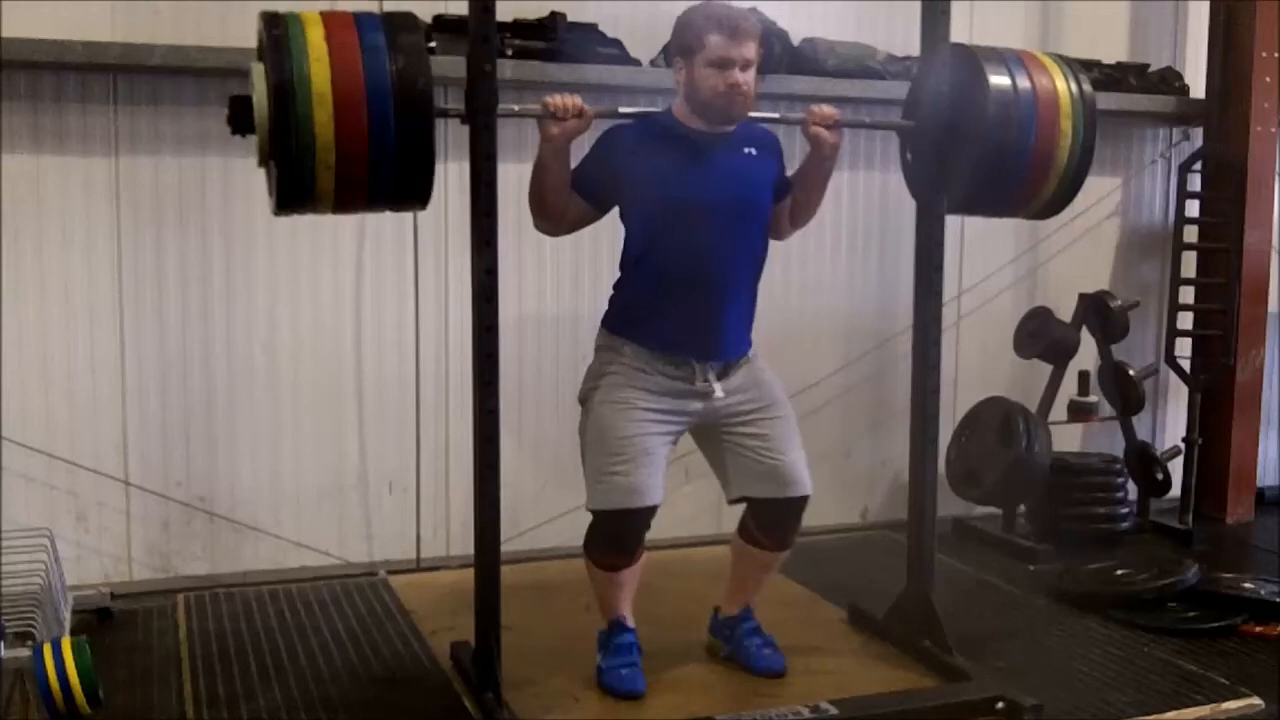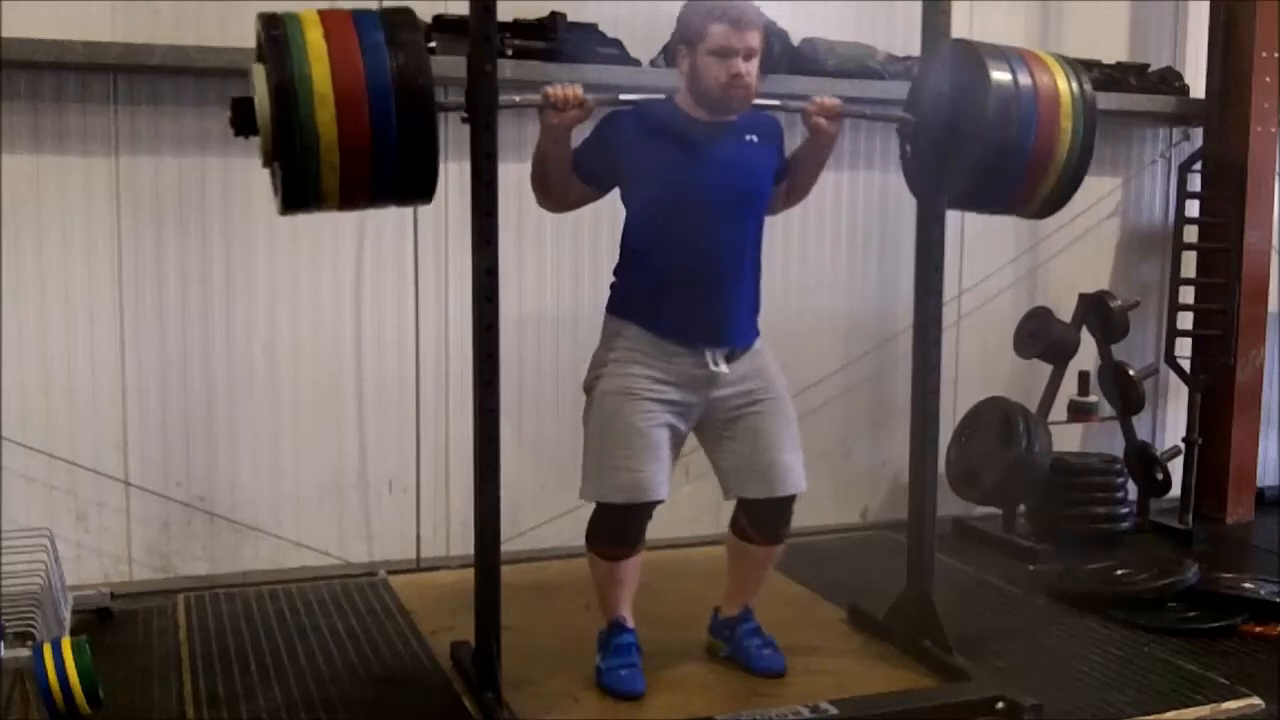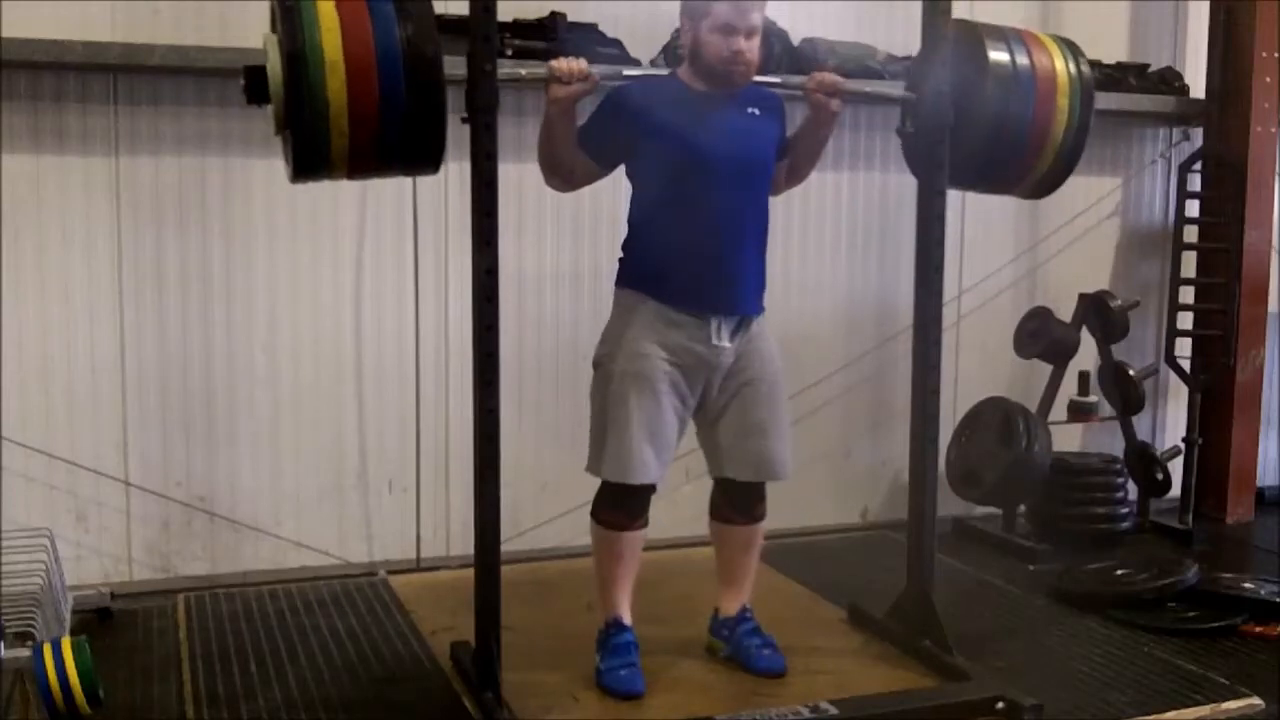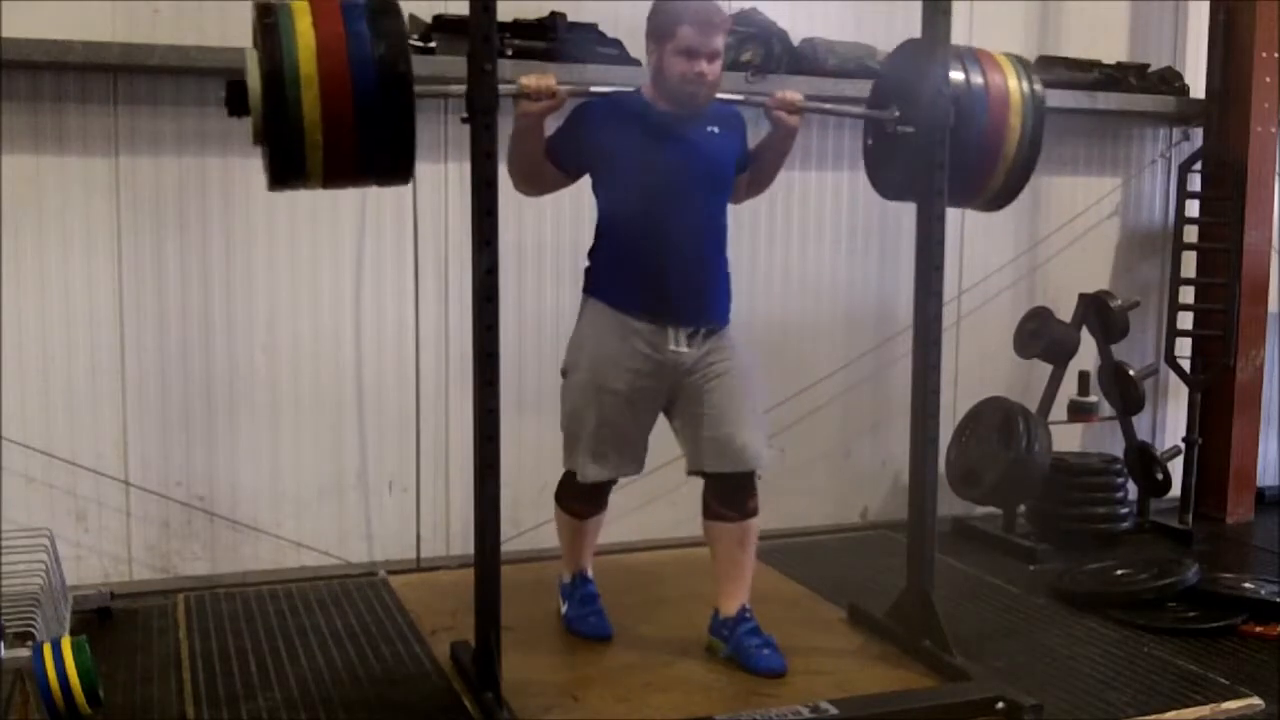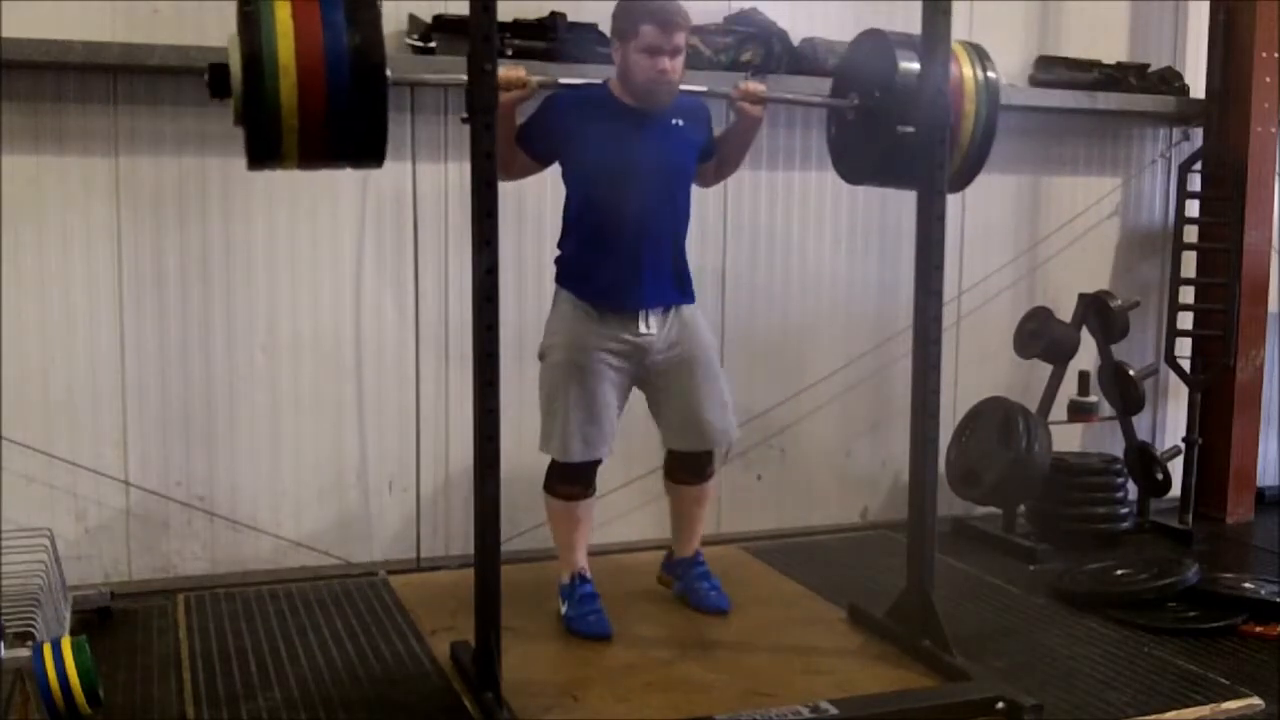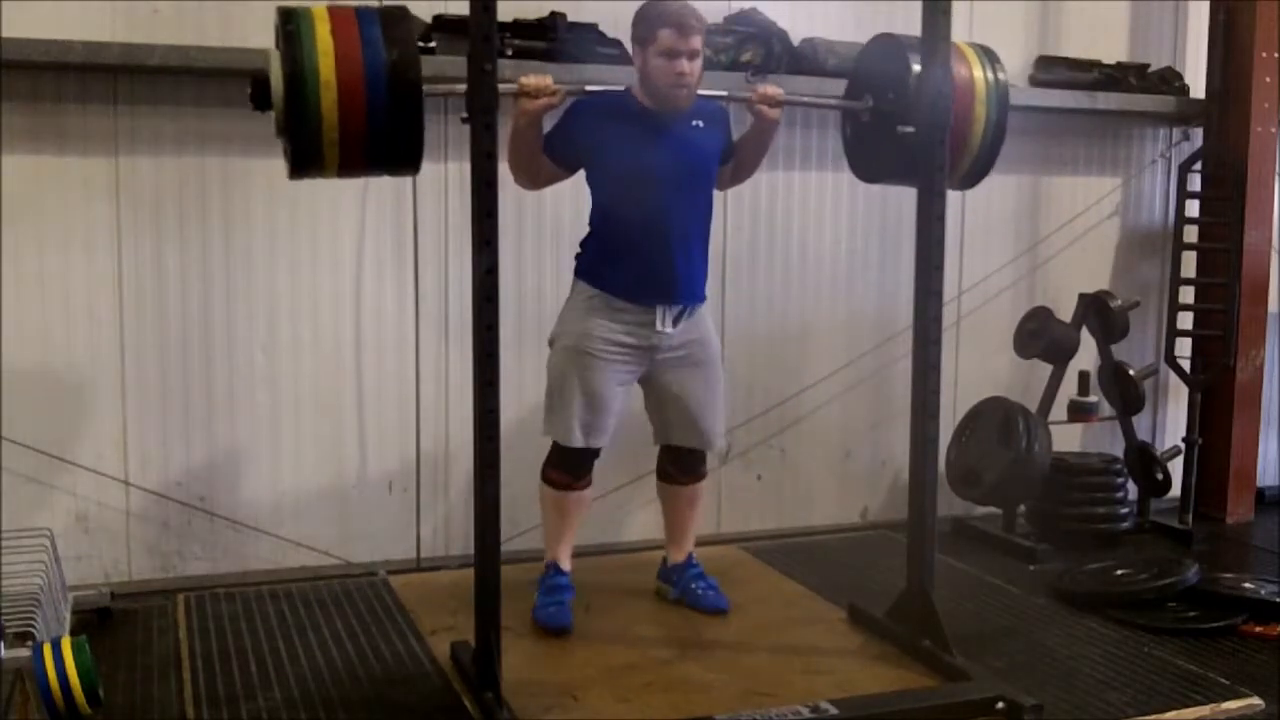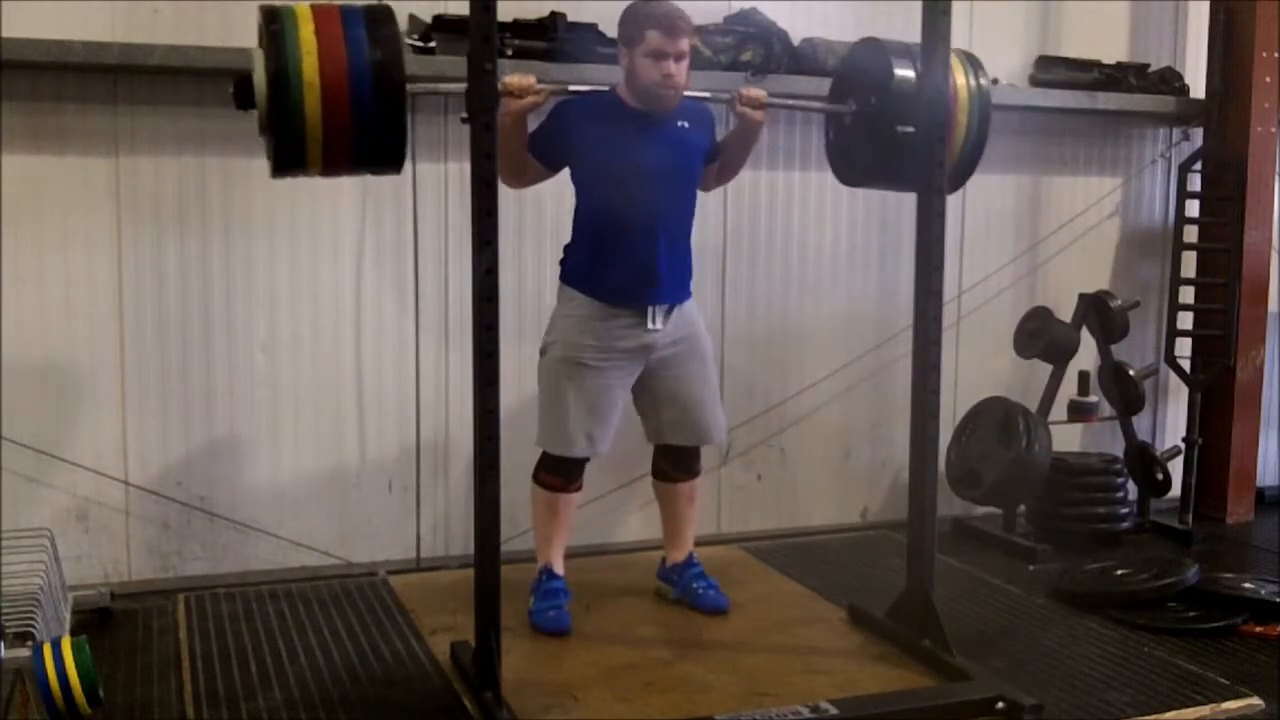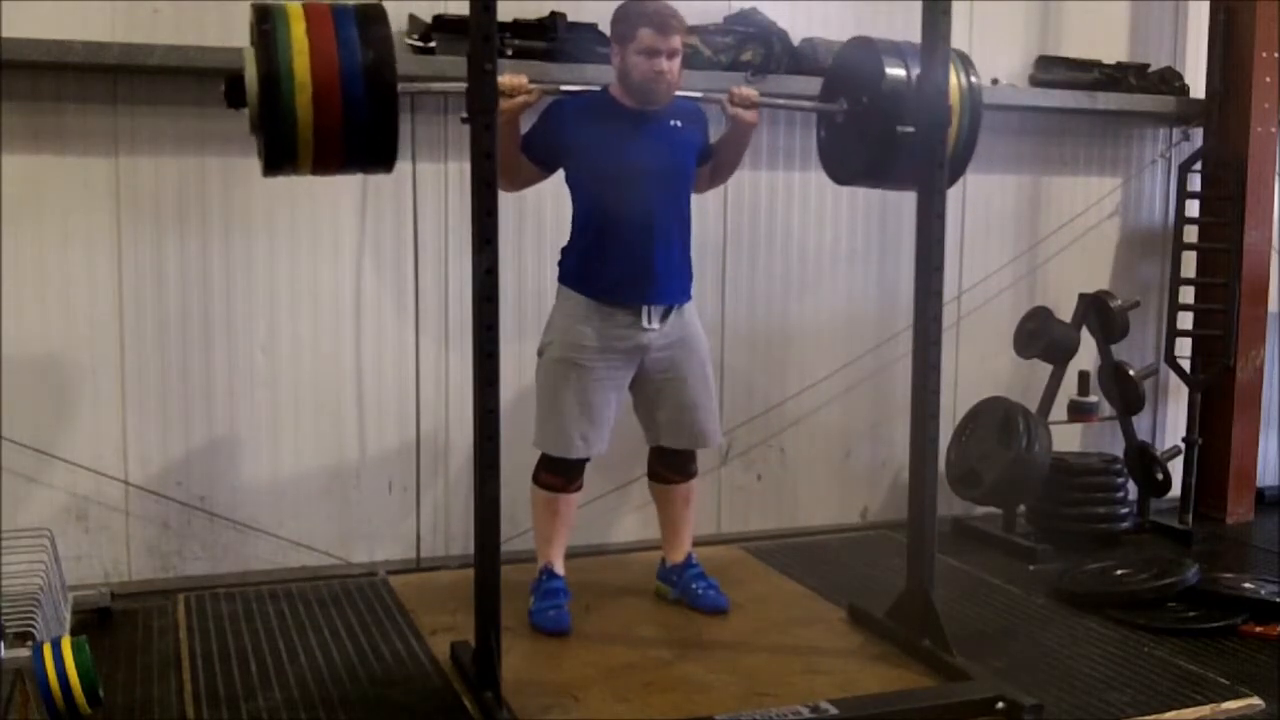
dt=0.5s
person 1, frame 1
left shoulder: (762, 146)
right shoulder: (631, 145)
left elbow: (783, 221)
right elbow: (553, 220)
left wrist: (823, 155)
right wrist: (554, 145)
left hip: (735, 366)
right hip: (638, 365)
left knee: (787, 497)
right knee: (624, 514)
left ankle: (733, 619)
right ankle: (618, 633)
person 1, frame 2
left shoulder: (763, 131)
right shoulder: (634, 128)
right elbow: (556, 198)
left wrist: (820, 142)
right wrist: (554, 134)
left hip: (741, 351)
right hip: (644, 350)
left knee: (773, 496)
right knee: (627, 502)
left ankle: (733, 620)
right ankle: (619, 633)
person 1, frame 3
left shoulder: (765, 106)
right shoulder: (640, 102)
right elbow: (563, 175)
left wrist: (823, 117)
right wrist: (559, 107)
left hip: (743, 326)
right hip: (654, 320)
left knee: (746, 480)
right knee: (629, 480)
left ankle: (732, 618)
right ankle: (616, 631)
person 1, frame 4
left shoulder: (727, 124)
right shoulder: (603, 120)
right elbow: (533, 182)
left wrist: (783, 134)
right wrist: (529, 120)
left hip: (709, 331)
right hip: (619, 327)
left knee: (736, 475)
right knee: (591, 474)
left ankle: (733, 619)
right ankle: (576, 584)
person 1, frame 5
left shoulder: (691, 114)
right shoulder: (571, 110)
right elbow: (507, 166)
left wrist: (747, 123)
right wrist: (502, 108)
left hip: (675, 312)
right hip: (588, 315)
left knee: (697, 445)
right knee: (575, 457)
left ankle: (684, 561)
right ankle: (576, 583)
person 1, frame 6
left shoulder: (711, 118)
right shoulder: (596, 116)
right elbow: (530, 176)
left wrist: (765, 126)
right wrist: (526, 118)
left hip: (687, 314)
right hip: (604, 310)
left knee: (689, 446)
right knee: (575, 444)
left ankle: (679, 565)
right ankle: (555, 574)
person 1, frame 7
left shoulder: (696, 119)
right shoulder: (581, 116)
right elbow: (517, 175)
left wrist: (749, 128)
right wrist: (511, 117)
left hip: (676, 314)
right hip: (593, 314)
left knee: (683, 444)
right knee: (565, 451)
left ankle: (679, 564)
right ankle: (549, 577)
person 1, frame 8
left shoulder: (689, 119)
right shoulder: (574, 116)
right elbow: (512, 178)
left wrist: (741, 130)
right wrist: (507, 118)
left hip: (674, 314)
right hip: (590, 314)
left knee: (679, 445)
right knee: (565, 451)
left ankle: (678, 565)
right ankle: (550, 577)
